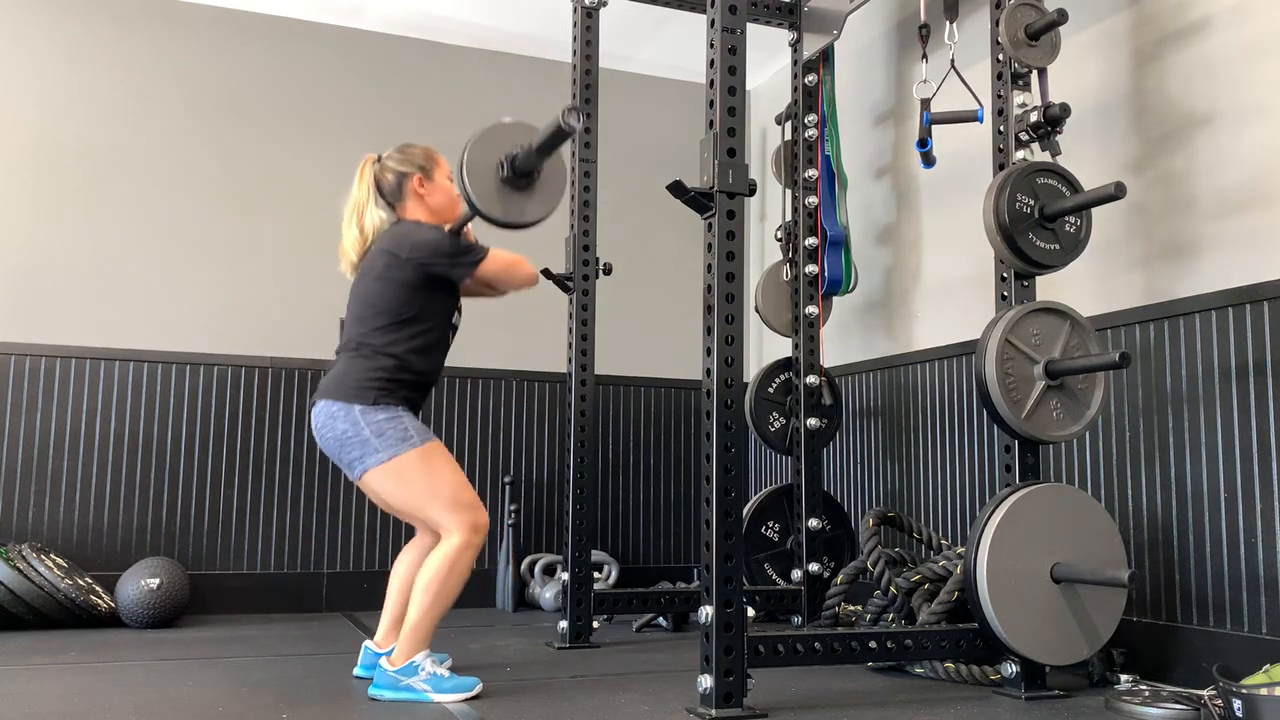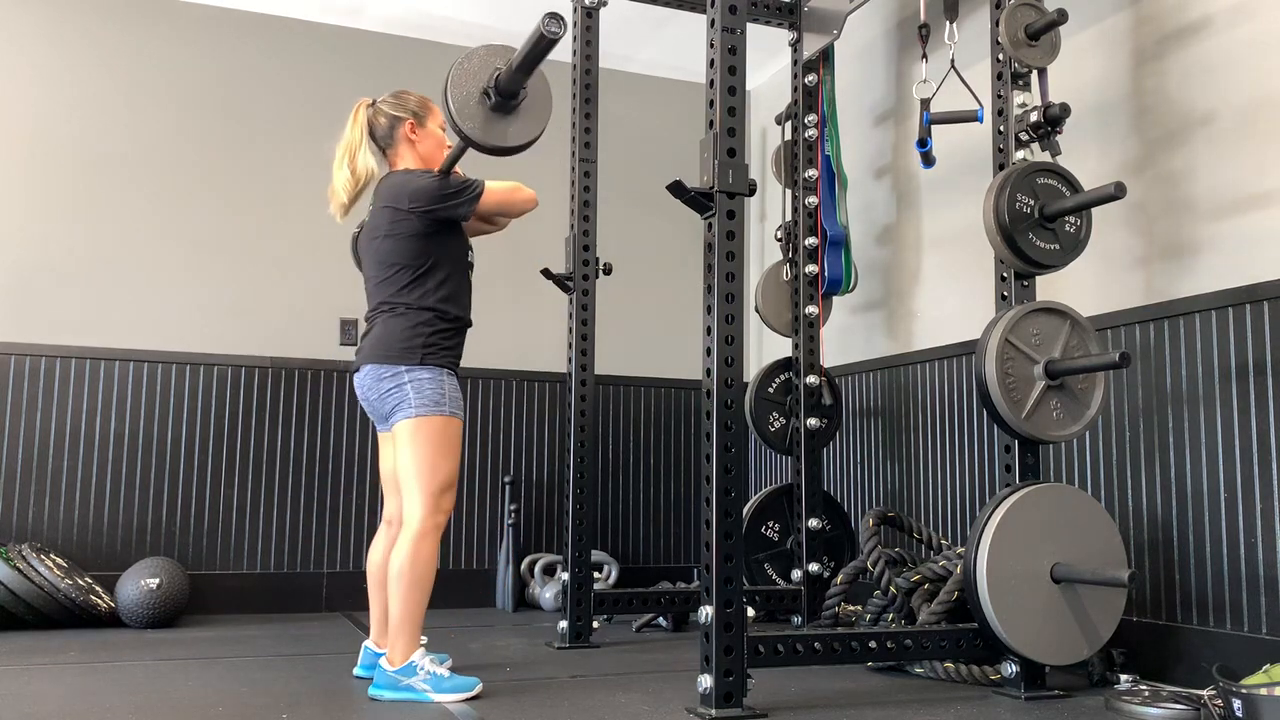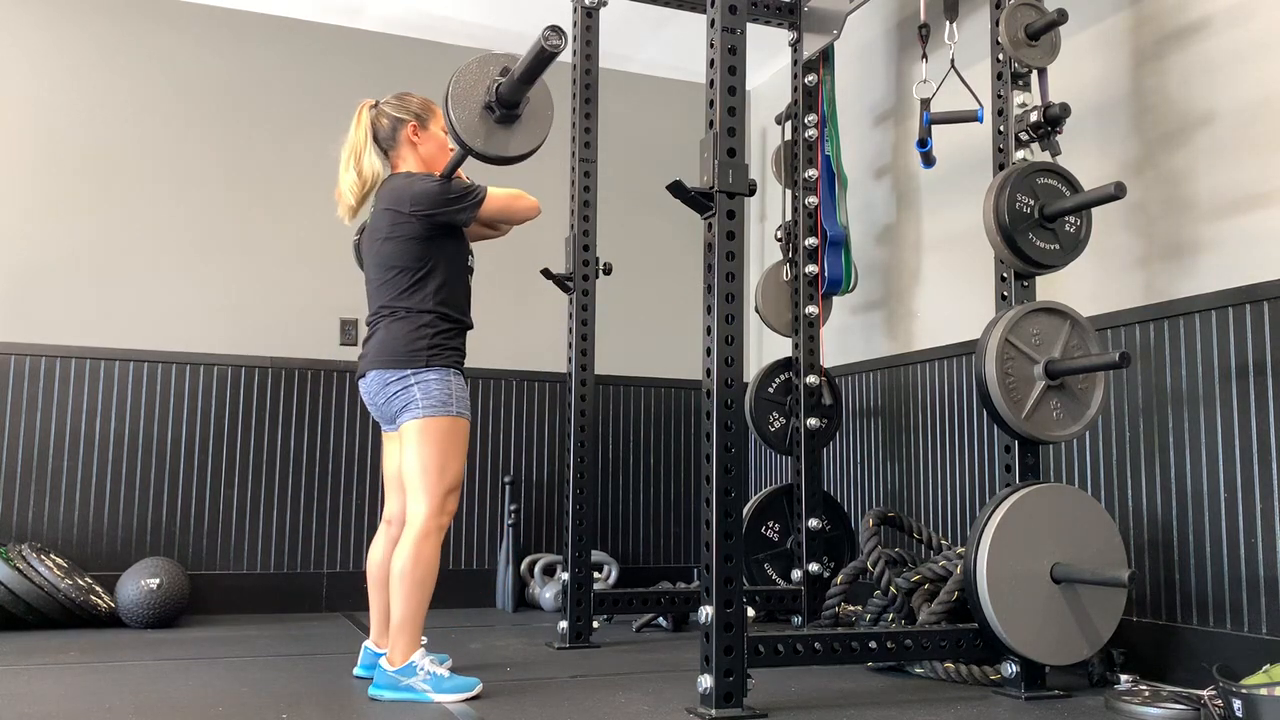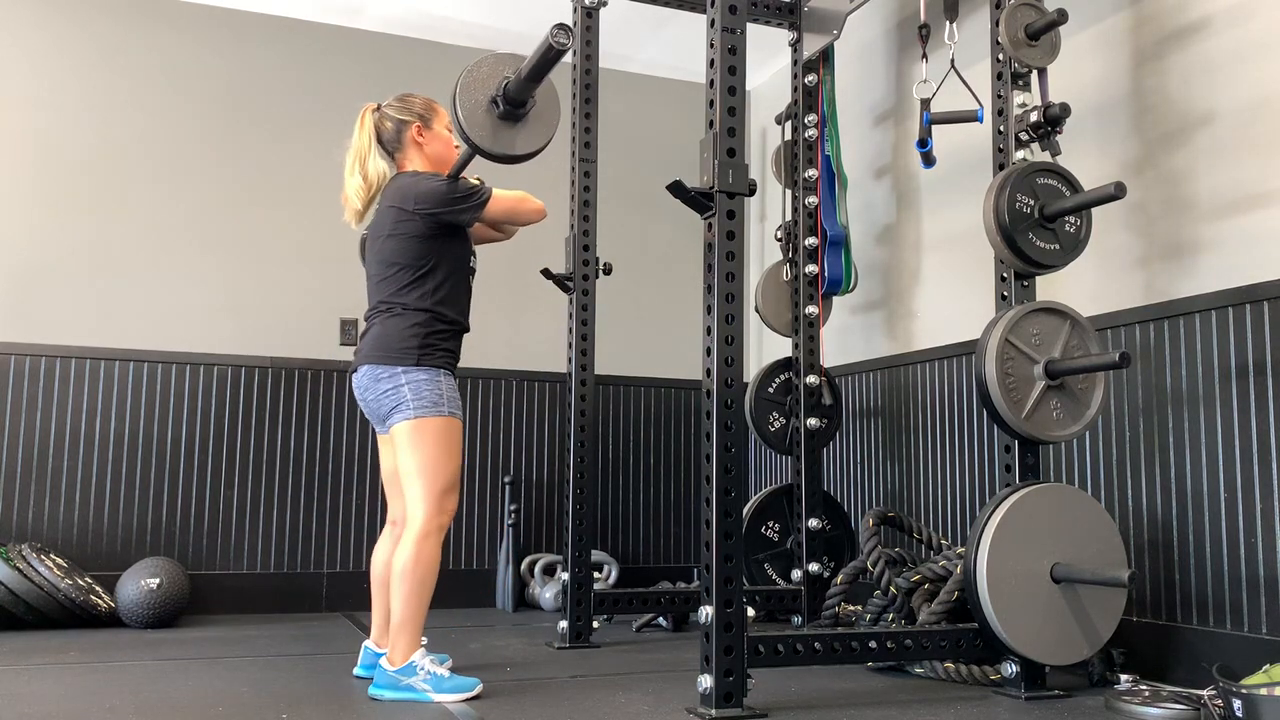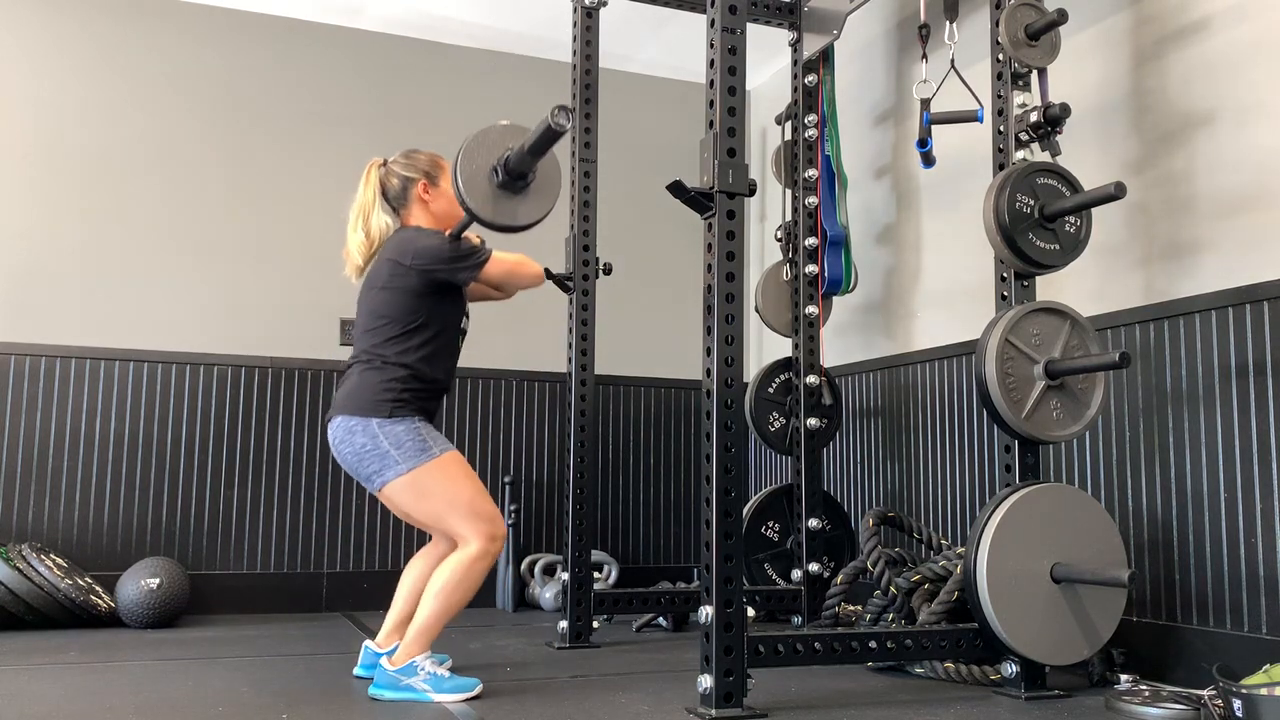
dt=0.5s
person 1, frame 1
left shoulder: (404, 247)
right shoulder: (424, 242)
left elbow: (487, 283)
right elbow: (523, 275)
left wrist: (467, 249)
right wrist: (478, 251)
left hip: (351, 411)
right hip: (366, 411)
left knee: (441, 527)
right knee: (465, 524)
left ankle: (383, 647)
right ankle: (403, 665)
person 1, frame 2
left shoulder: (394, 199)
right shoulder: (421, 188)
left elbow: (483, 220)
right elbow: (523, 199)
left wrist: (471, 206)
right wrist: (466, 188)
left hip: (385, 369)
right hip: (415, 366)
left knee: (399, 517)
right knee: (426, 516)
left ankle: (380, 647)
right ankle: (401, 666)
person 1, frame 3
left shoulder: (394, 200)
right shoulder: (423, 192)
left elbow: (484, 226)
right elbow: (525, 208)
left wrist: (470, 203)
right wrist: (474, 193)
left hip: (389, 371)
right hip: (422, 369)
left knee: (400, 518)
right knee: (430, 516)
left ankle: (381, 648)
right ankle: (401, 666)
person 1, frame 4
left shoulder: (404, 200)
right shoulder: (428, 191)
left elbow: (498, 229)
right elbow: (531, 209)
left wrist: (477, 206)
right wrist: (480, 196)
left hip: (385, 370)
right hip: (409, 369)
left knee: (404, 519)
right knee: (429, 517)
left ankle: (381, 647)
right ankle: (402, 665)
person 1, frame 5
left shoulder: (407, 253)
right shoulder: (426, 249)
left elbow: (497, 288)
right elbow: (528, 274)
left wrist: (472, 253)
right wrist: (478, 252)
left hip: (364, 422)
right hip: (383, 423)
left knee: (456, 535)
right knee: (483, 534)
left ankle: (383, 647)
right ankle: (404, 665)
